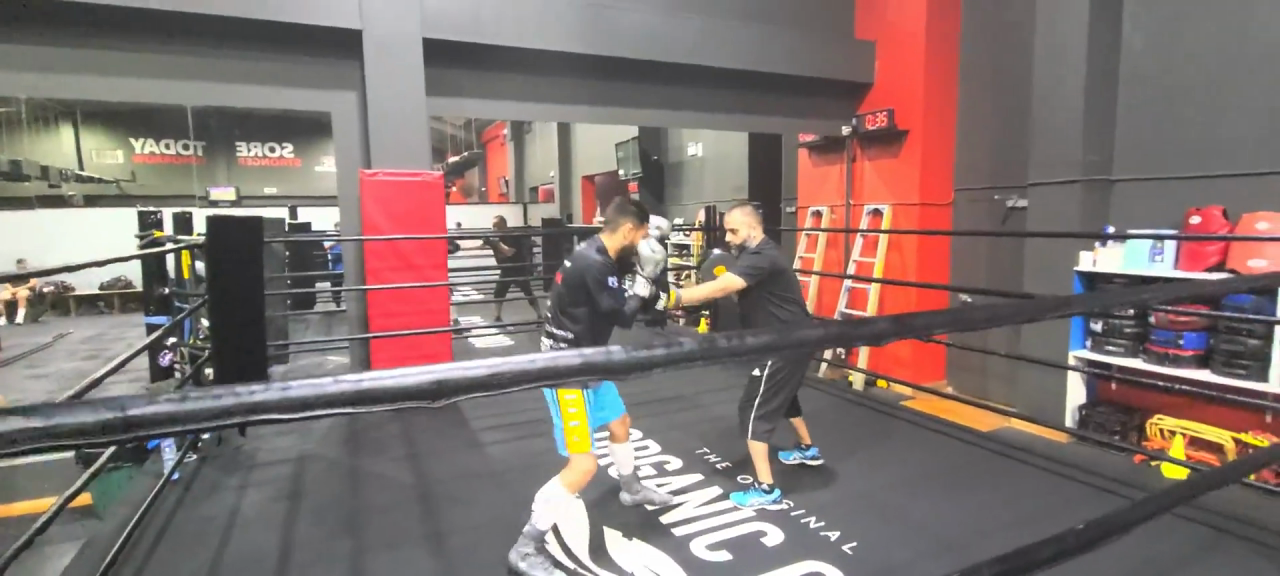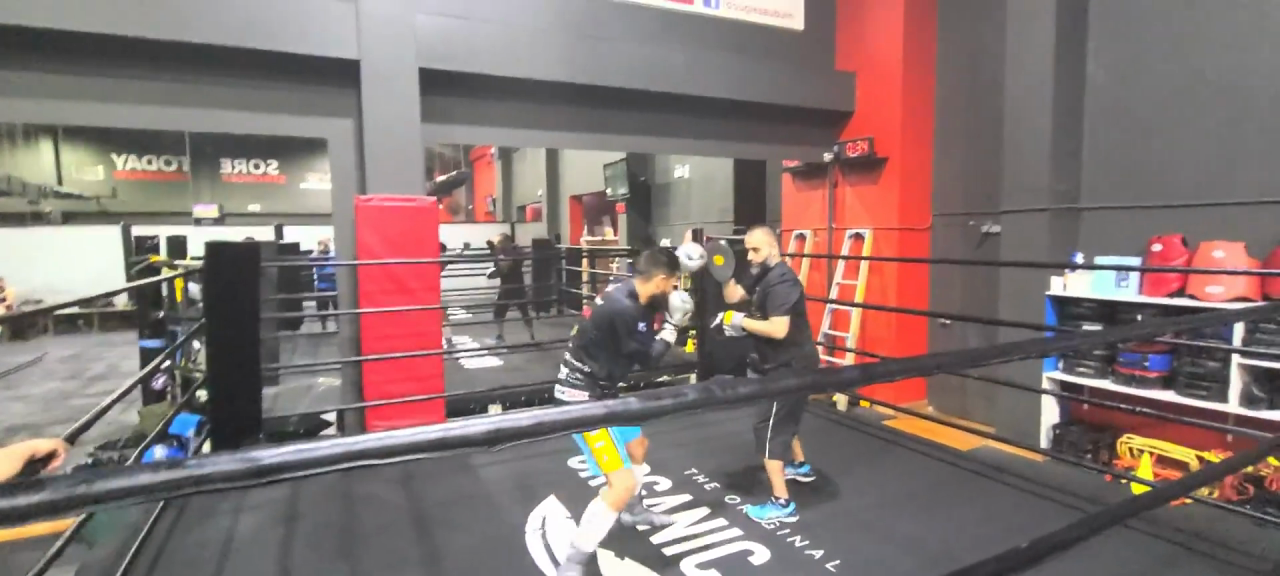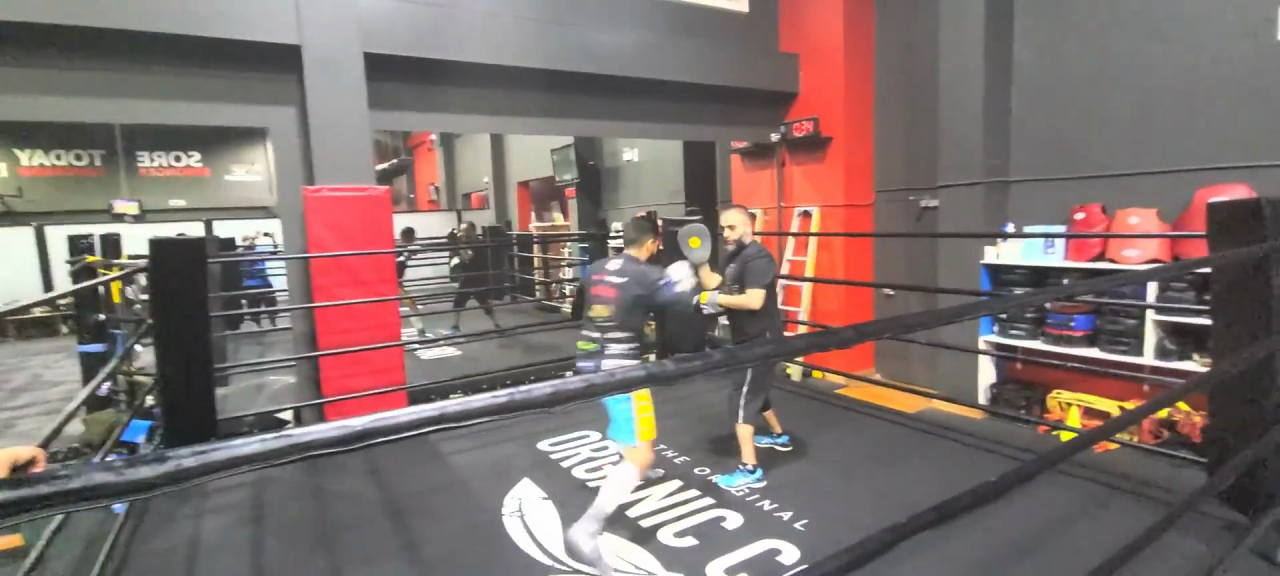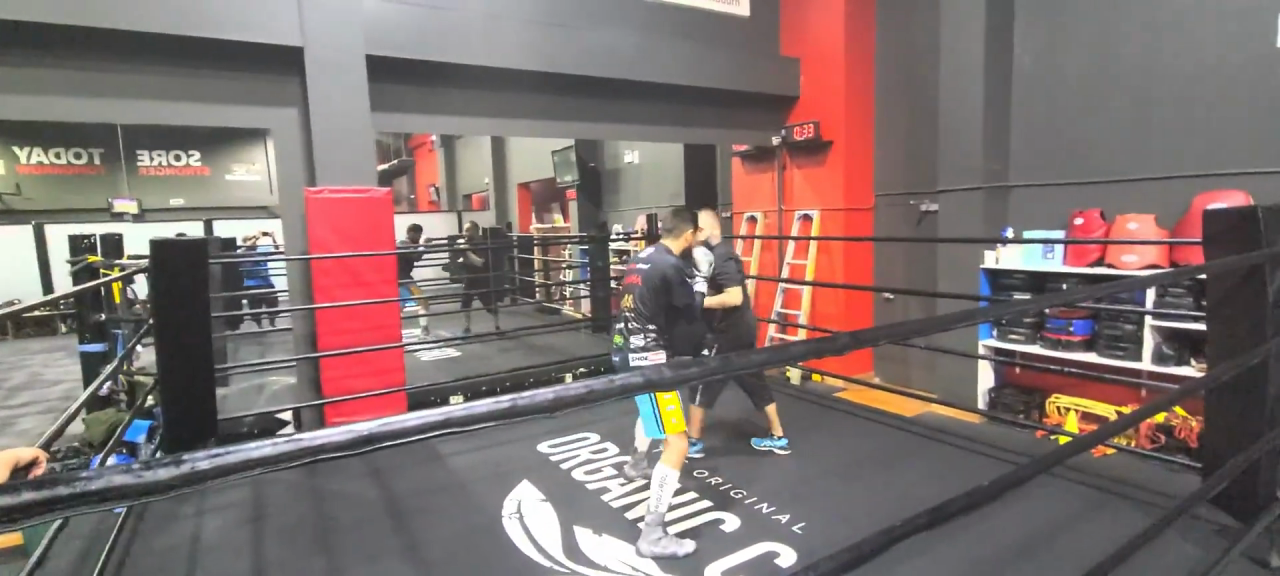
dt=0.7s
person 1, frame 1
left shoulder: (599, 253)
right shoulder: (594, 265)
right elbow: (623, 316)
left wrist: (654, 234)
right wrist: (646, 275)
left knee: (621, 426)
right knee: (582, 467)
left ankle: (631, 489)
person 1, frame 2
left shoulder: (626, 292)
right shoulder: (624, 308)
left elbow: (648, 314)
right elbow: (648, 359)
right wrist: (673, 325)
left hip: (596, 391)
right hip: (582, 397)
left knee: (638, 446)
right knee: (622, 486)
left ankle: (633, 511)
person 1, frame 3
left shoulder: (595, 269)
right shoulder: (649, 273)
left elbow: (580, 307)
right elbow: (682, 303)
right wrist: (685, 279)
left hip: (591, 361)
right hip: (622, 365)
left knee: (628, 414)
right knee: (640, 456)
left ankle: (636, 473)
right ankle: (587, 527)
person 1, frame 4
left shoulder: (642, 258)
right shoulder: (671, 265)
right elbow: (692, 313)
right wrist: (701, 276)
left hip: (629, 353)
right hip: (648, 357)
left knee: (651, 409)
right knee: (677, 444)
left ankle: (636, 464)
right ankle: (652, 535)
person 2, frame 1
left shoulder: (760, 258)
right shoulder: (760, 255)
left elbow: (720, 289)
right elbow: (733, 288)
left wrist: (675, 296)
right wrist: (722, 275)
left knee: (755, 411)
right knee: (783, 398)
left ankle: (765, 490)
right ankle: (808, 449)
person 2, frame 2
left shoulder: (781, 281)
right shoulder: (765, 276)
left elbow: (778, 330)
right elbow: (733, 296)
left wrist: (738, 320)
left hip: (791, 367)
right hip: (785, 364)
left knee: (768, 428)
right knee: (782, 419)
left ankle: (782, 503)
right ankle: (800, 466)
person 2, frame 3
left shoulder: (757, 258)
right shoulder: (734, 256)
left elbow: (754, 301)
right elbow: (713, 284)
left wrist: (715, 299)
right wrist: (699, 258)
left hip: (762, 339)
right hip: (747, 339)
left knee: (743, 398)
right knee: (754, 390)
left ankle: (749, 470)
right ankle: (778, 436)
person 2, frame 4
left shoulder: (721, 258)
right shoulder: (716, 255)
left elbow: (734, 298)
right elbow: (716, 291)
left wrist: (699, 303)
left hip: (729, 334)
right hip: (742, 330)
left knee: (704, 385)
right knee: (754, 382)
left ankle: (692, 441)
right ankle: (778, 437)
